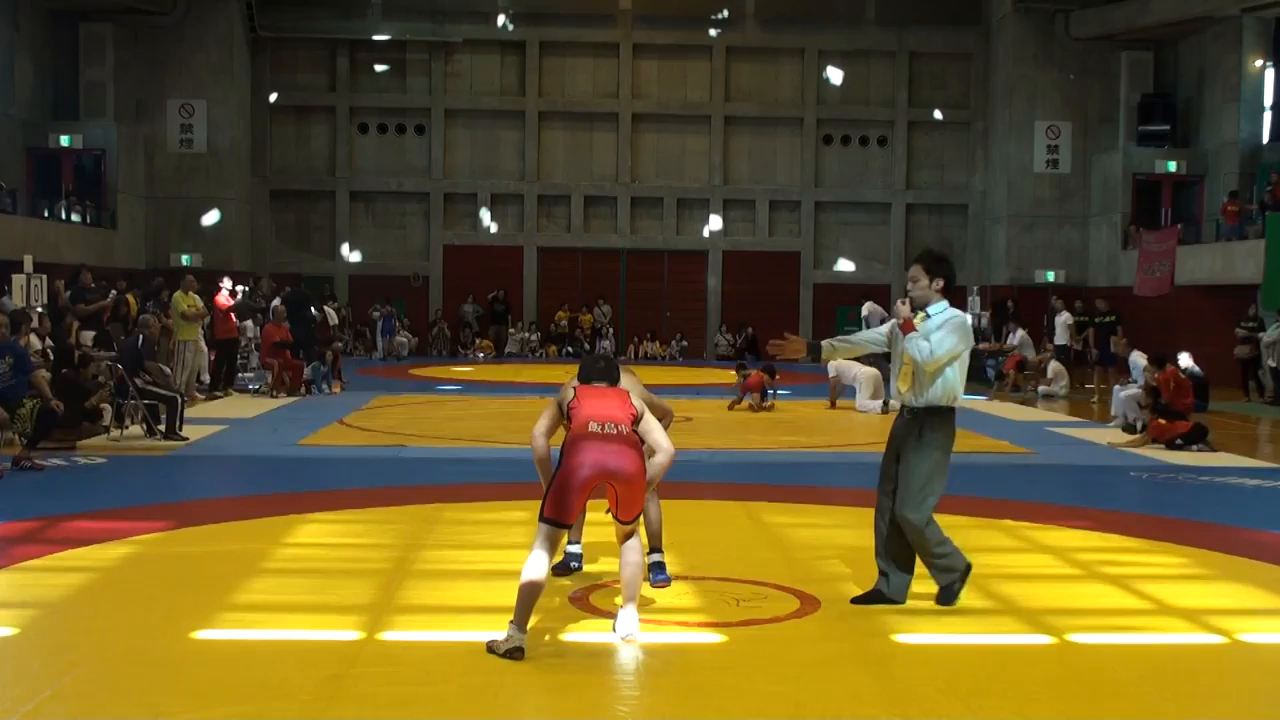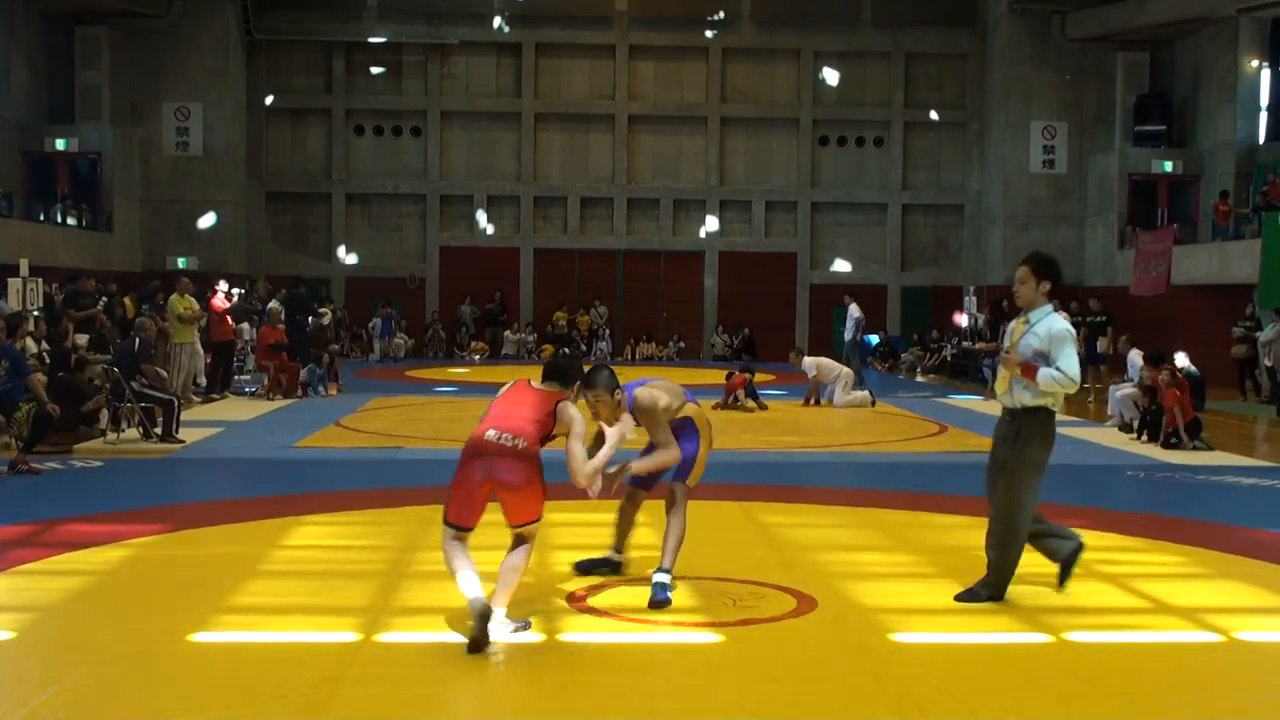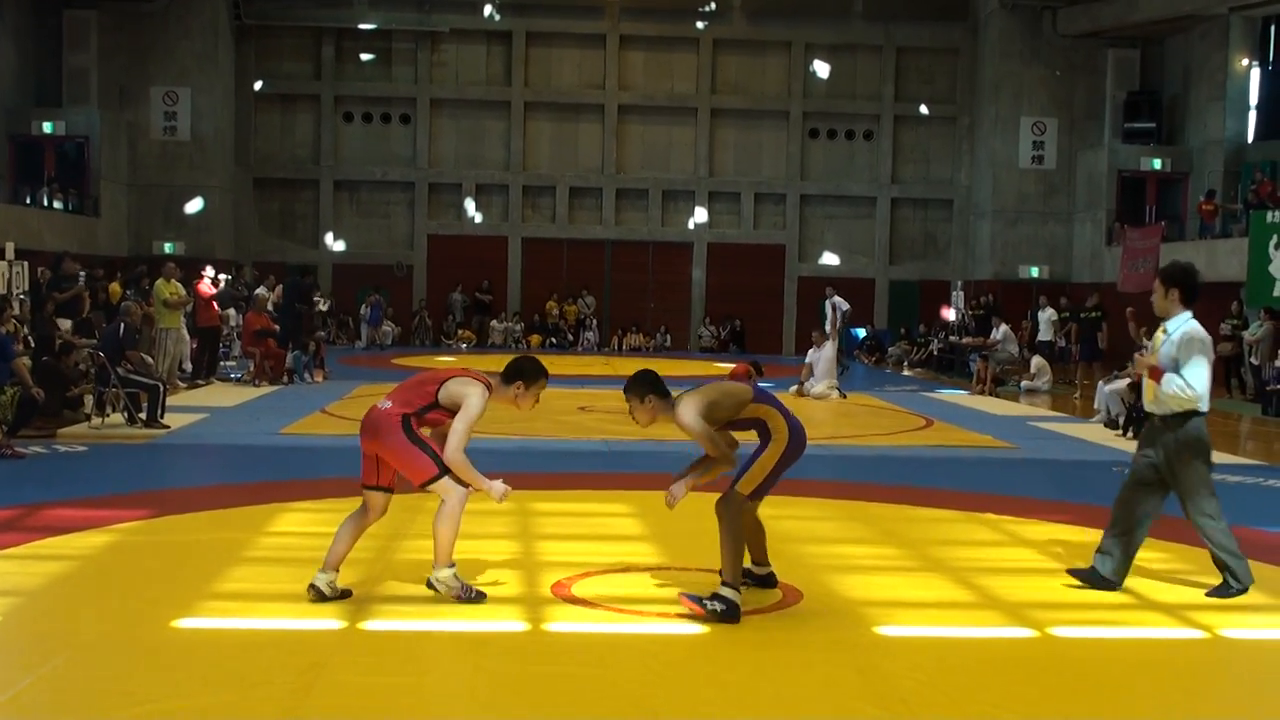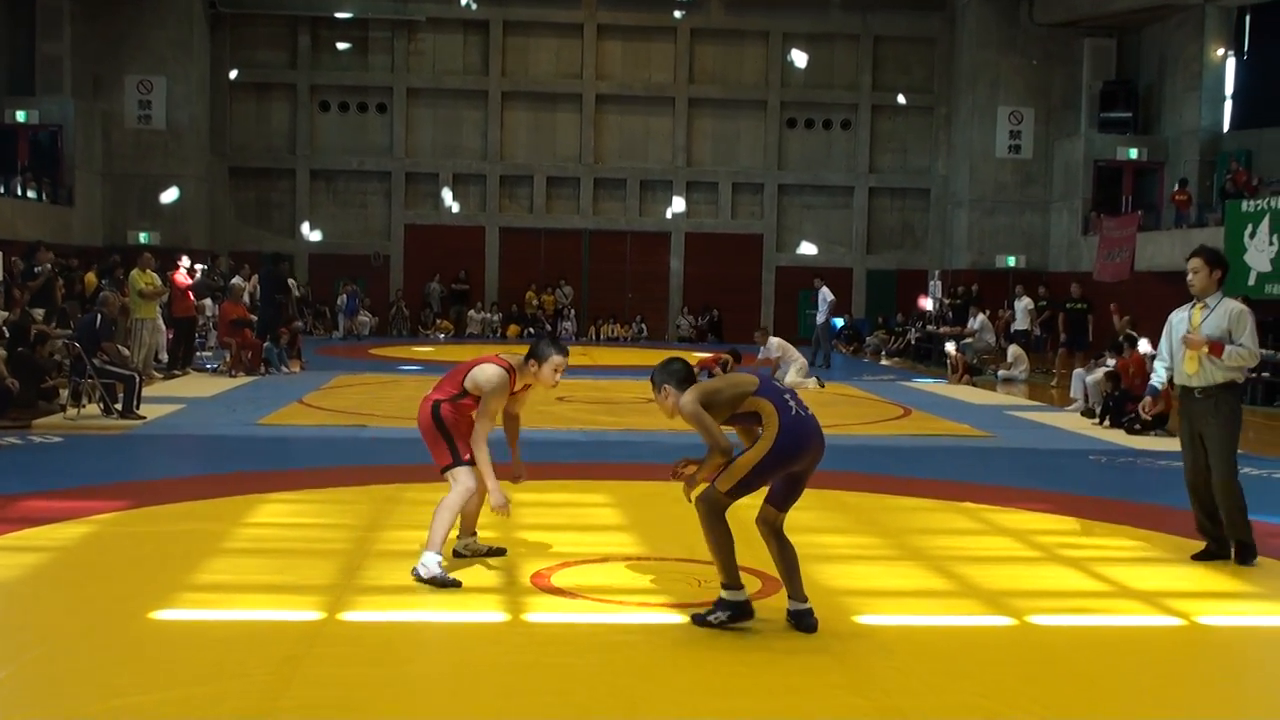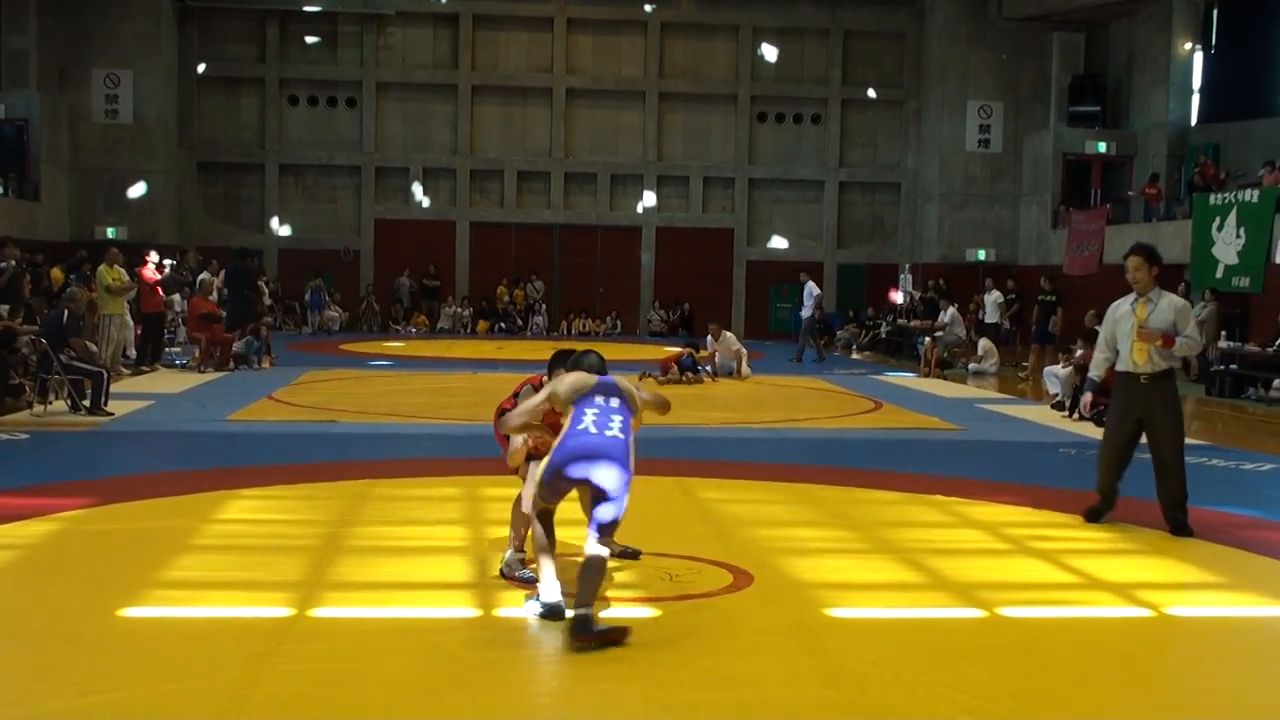
dt=0.7s
person 1, frame 1
left shoulder: (956, 322)
right shoulder: (903, 323)
left elbow: (927, 359)
right elbow: (861, 342)
left wrist: (907, 324)
right wrist: (810, 349)
left hip: (934, 423)
right hip: (906, 419)
left knee: (911, 510)
right knee: (888, 506)
left ankle: (952, 569)
right ankle: (891, 586)
person 1, frame 2
left shoulder: (1057, 329)
right shoulder: (1015, 327)
left elbow: (1070, 380)
left wrist: (1024, 368)
left hip: (1033, 424)
right hip: (1008, 420)
left knee: (1008, 506)
right knee: (1002, 503)
left ankle: (993, 583)
right ankle: (1065, 545)
person 1, frame 3
left shoulder: (1193, 336)
right shoulder: (1162, 334)
left elbow: (1193, 389)
left wrist: (1152, 371)
left hip: (1185, 430)
right hip: (1157, 428)
left knee: (1201, 507)
right knee: (1131, 499)
left ankle: (1236, 575)
right ankle: (1106, 570)
person 1, frame 4
left shoulder: (1236, 312)
right shoulder: (1178, 316)
left elbow: (1251, 356)
right elbow: (1164, 359)
left wrist: (1209, 346)
right wrist: (1152, 392)
left hip: (1221, 399)
right hip: (1188, 400)
left knee: (1223, 473)
right knee: (1196, 476)
left ankle: (1241, 541)
right ankle: (1216, 541)
person 1, frame 5
left shoulder: (1177, 306)
right shoulder: (1117, 309)
left elbow: (1194, 344)
right elbow: (1104, 350)
left wrist: (1162, 339)
right wrist: (1091, 386)
left hip: (1161, 385)
right hip: (1126, 385)
left knee: (1169, 454)
right knee: (1113, 448)
left ankle: (1177, 517)
right ankle: (1105, 500)
person 2, frame 1
left shoulder: (568, 394)
right shoulder: (632, 400)
left elbow: (539, 437)
right elbow: (666, 450)
left wrist: (549, 485)
right wrist: (640, 489)
left hip: (581, 451)
right hip: (627, 455)
left knee: (544, 545)
right knee: (628, 534)
left ankle: (516, 635)
right ankle: (628, 617)
person 2, frame 2
left shoulder: (511, 387)
right shoulder: (570, 413)
right elbow: (581, 478)
right wrist: (613, 441)
left hip: (475, 457)
right hip: (520, 464)
left knee: (454, 540)
right knee: (526, 534)
left ankle: (478, 604)
right ankle: (497, 616)
person 2, frame 3
left shoulder: (478, 382)
right shoulder: (478, 394)
right elbow: (451, 453)
left wrist: (455, 474)
right wrist: (487, 486)
left hip: (375, 420)
right hip: (396, 425)
left knee: (373, 508)
right knee: (456, 494)
left ankle: (324, 580)
right ankle: (443, 575)
person 2, frame 4
left shoulder: (523, 373)
right shoulder: (500, 380)
left elbow: (512, 414)
right elbow: (477, 439)
left wrist: (516, 458)
right wrist: (495, 490)
left hip: (456, 412)
right hip: (439, 412)
left knee: (481, 477)
right knee: (466, 485)
left ankle: (466, 542)
right ankle: (428, 564)
person 2, frame 5
right shoulder: (531, 396)
right elbow: (511, 461)
right wrist: (522, 447)
left hip: (552, 425)
right knee: (534, 480)
left ankle: (606, 542)
right ankle: (513, 559)
person 3, frame 1
left shoulder: (632, 393)
right shoulder: (570, 392)
left elbow: (667, 415)
left wrist: (646, 453)
left ankle: (656, 560)
right ankle: (573, 553)
person 3, frame 2
left shoulder: (644, 403)
right shoulder: (606, 407)
left elbow: (673, 453)
right elbow: (604, 433)
left wrist: (625, 469)
left hip: (693, 428)
right hip: (667, 430)
left knee: (675, 500)
right knee: (632, 498)
left ankle: (662, 579)
right ankle: (616, 558)
person 3, frame 3
left shoulder: (684, 413)
right shoulder: (688, 407)
left elbow: (723, 456)
right elbow: (727, 444)
left wrist: (686, 483)
right wrist: (687, 473)
left hip: (782, 434)
right hip: (788, 433)
left knee: (728, 507)
right knee: (745, 507)
left ankle: (726, 598)
right ankle: (762, 571)
person 3, frame 4
left shoulder: (688, 401)
right shoulder: (721, 397)
left elbow: (722, 449)
right elbow: (756, 448)
left wrist: (699, 477)
right wrist: (706, 467)
left hip: (785, 434)
right hip: (812, 436)
left knee: (708, 503)
right knee: (769, 523)
left ankle: (734, 599)
right ankle: (800, 609)
person 3, frame 5
left shoulder: (566, 382)
right shoulder: (629, 389)
left elbow: (508, 423)
right elbow: (663, 406)
left wrist: (533, 430)
left hip: (569, 456)
right hip: (614, 464)
left knee: (541, 511)
right knee: (597, 543)
left ankle: (549, 596)
right ankle: (583, 617)
